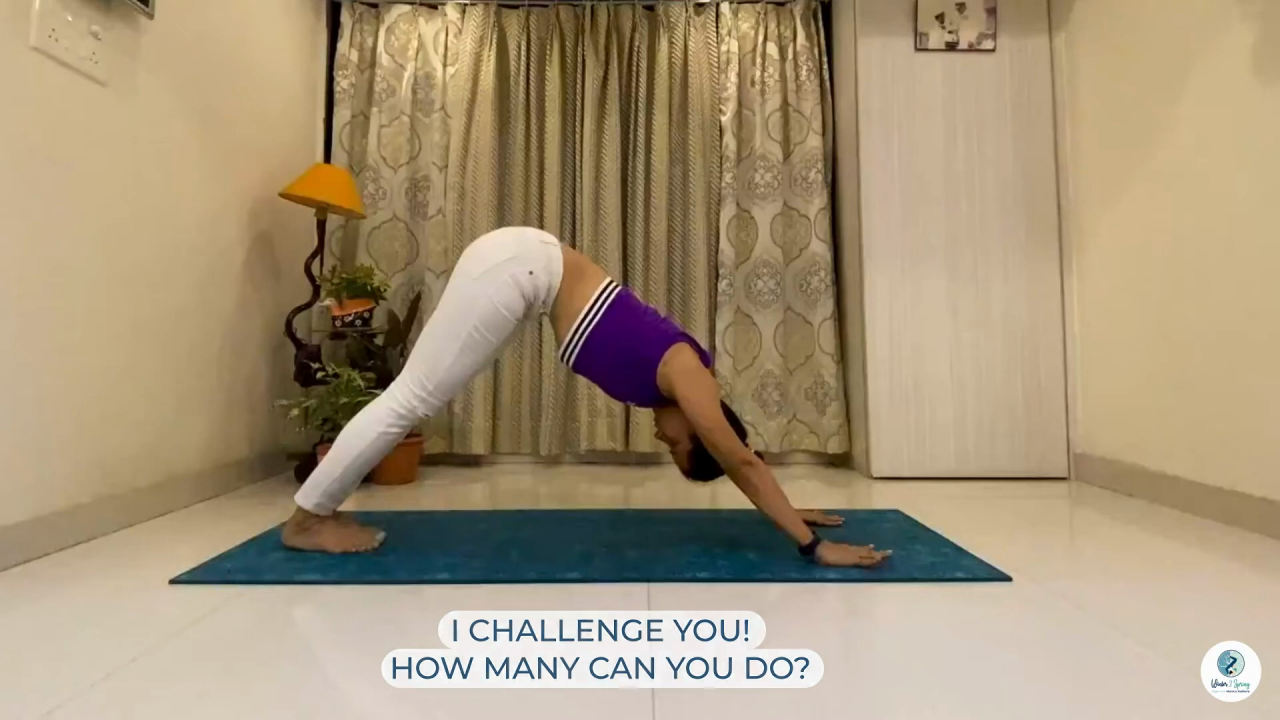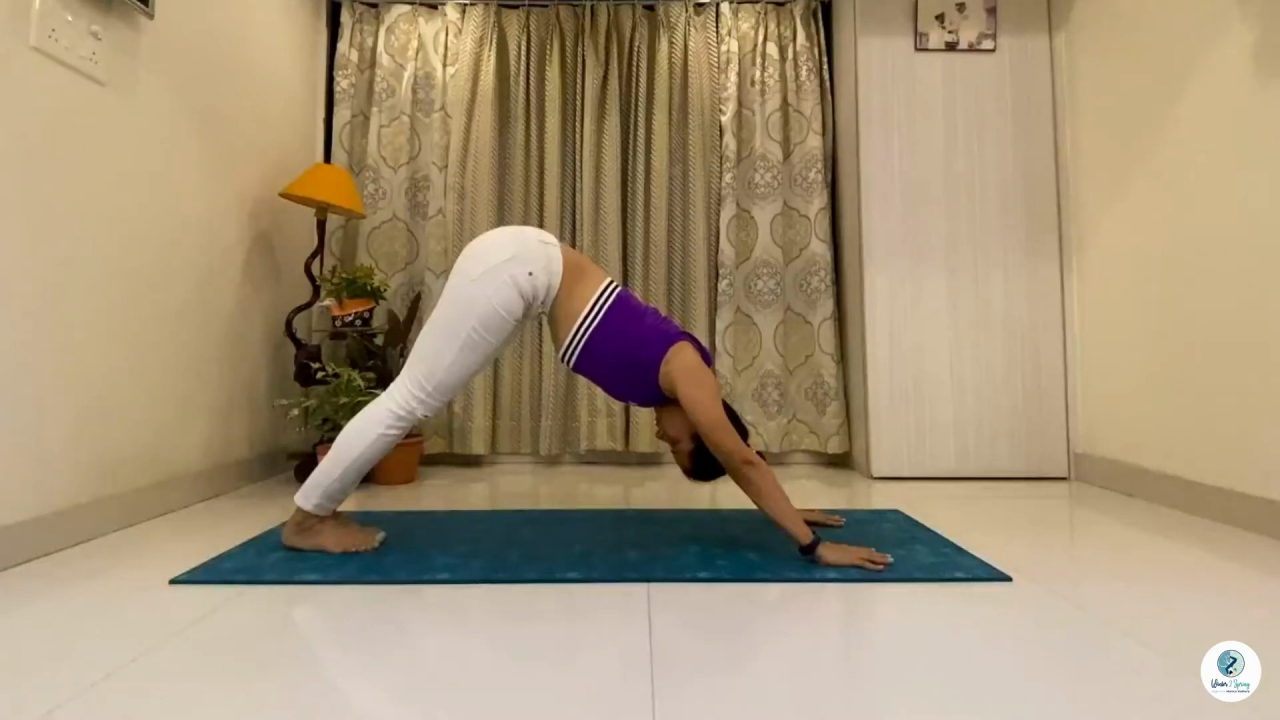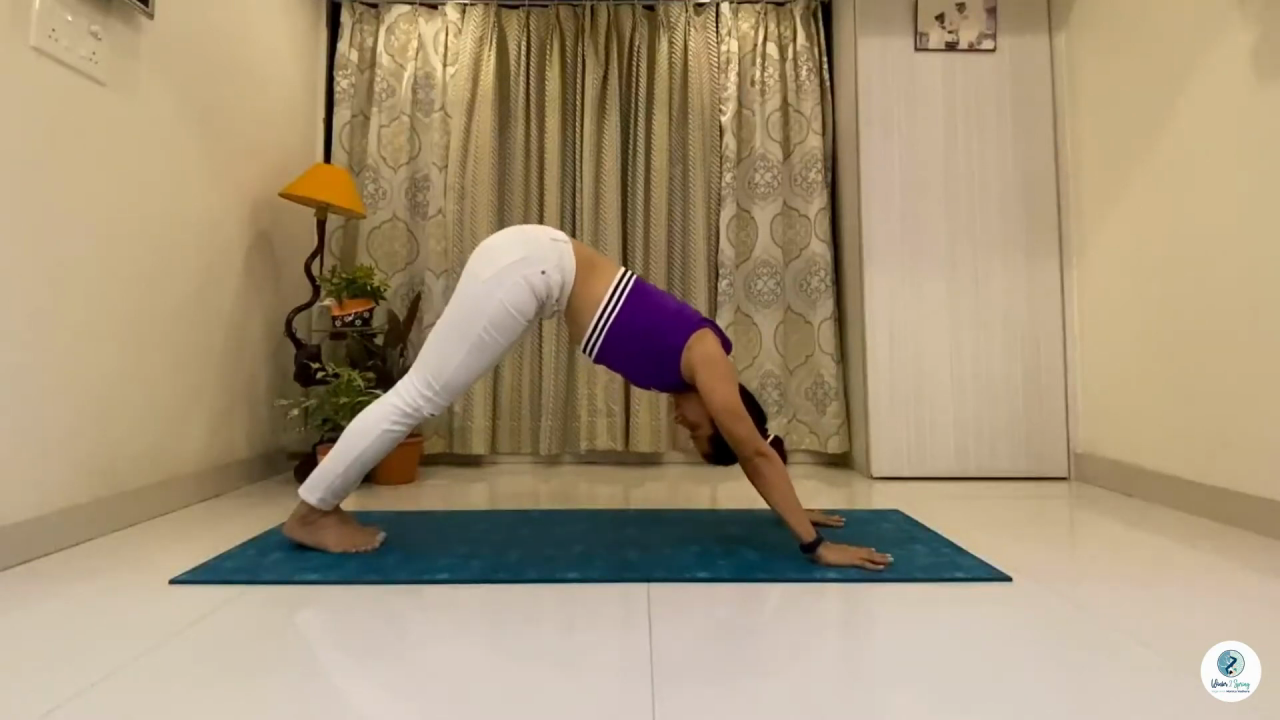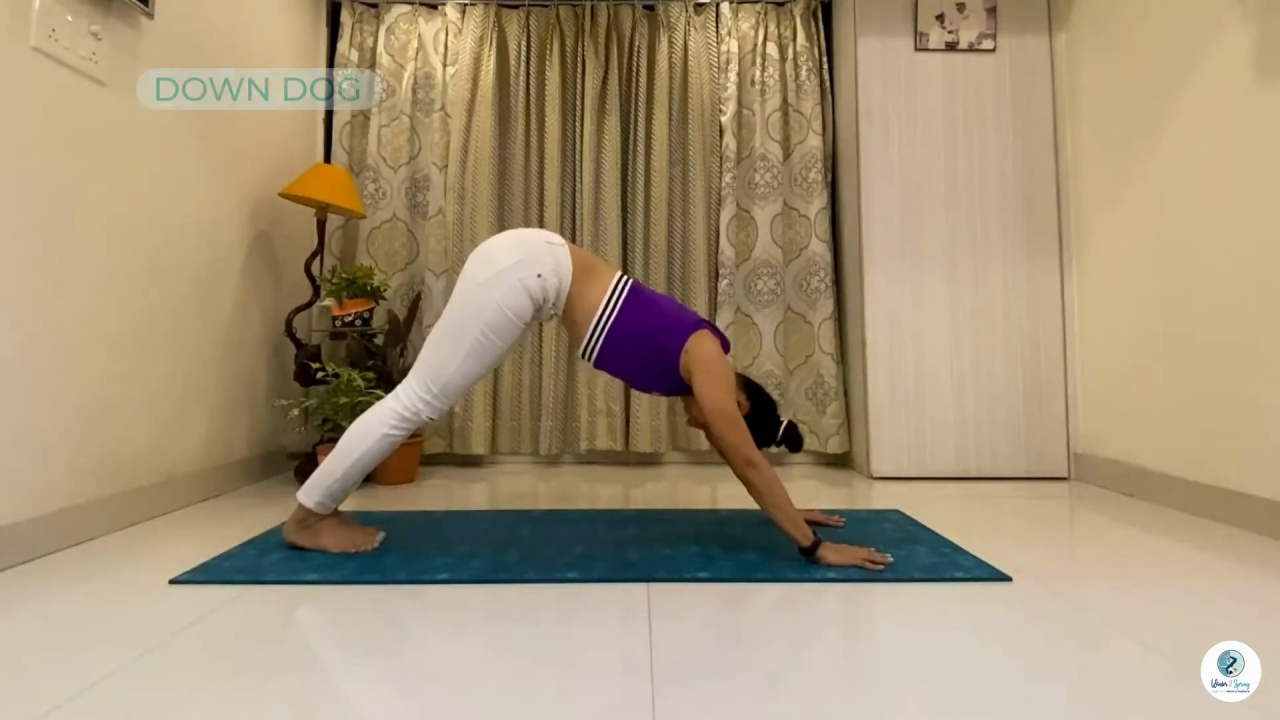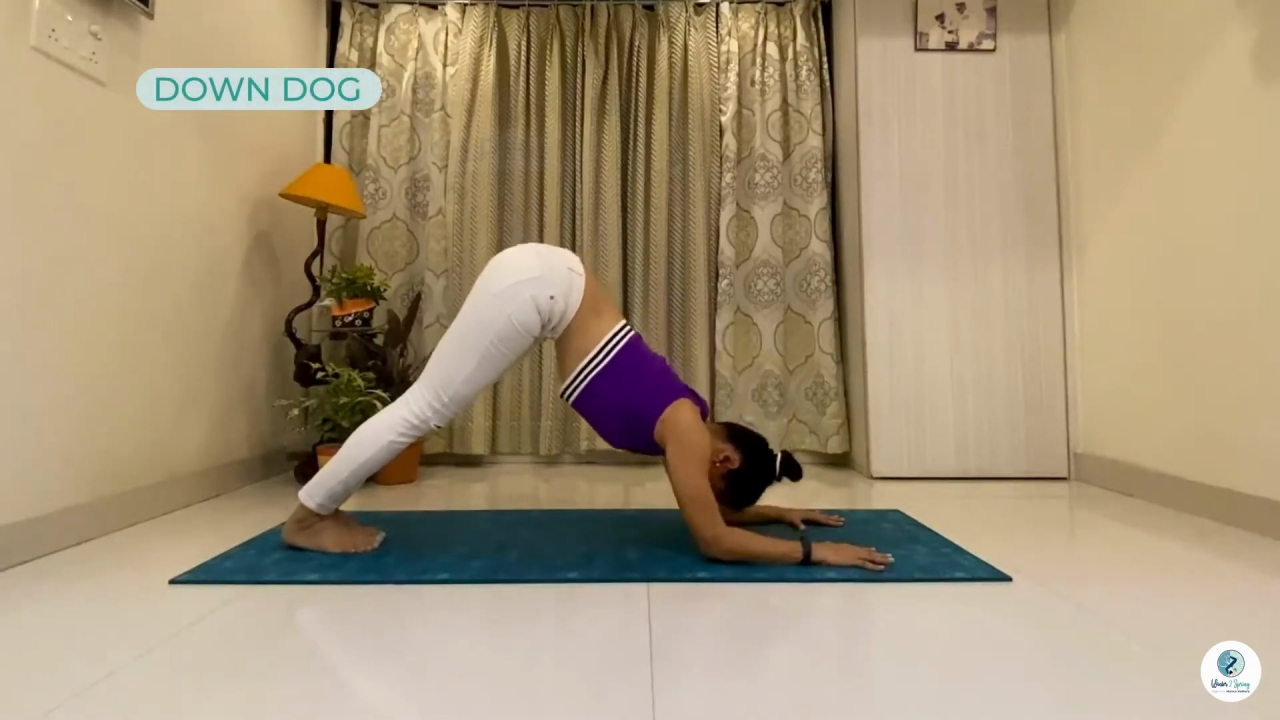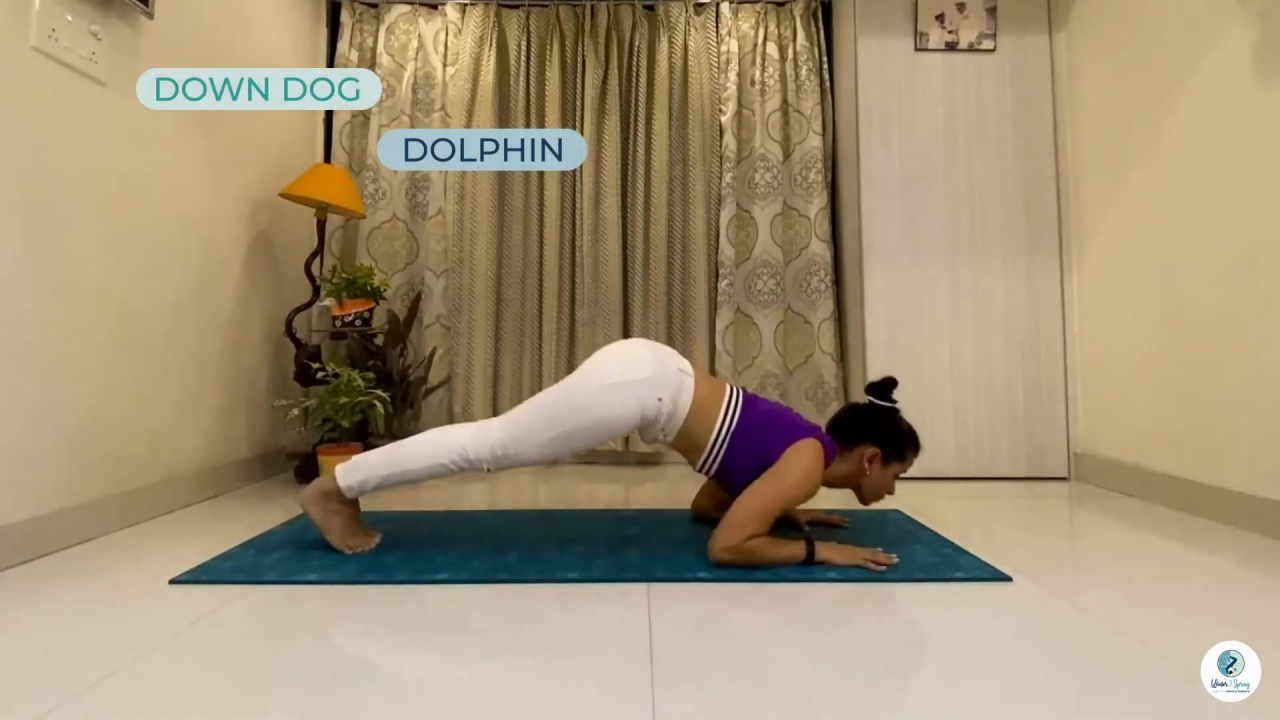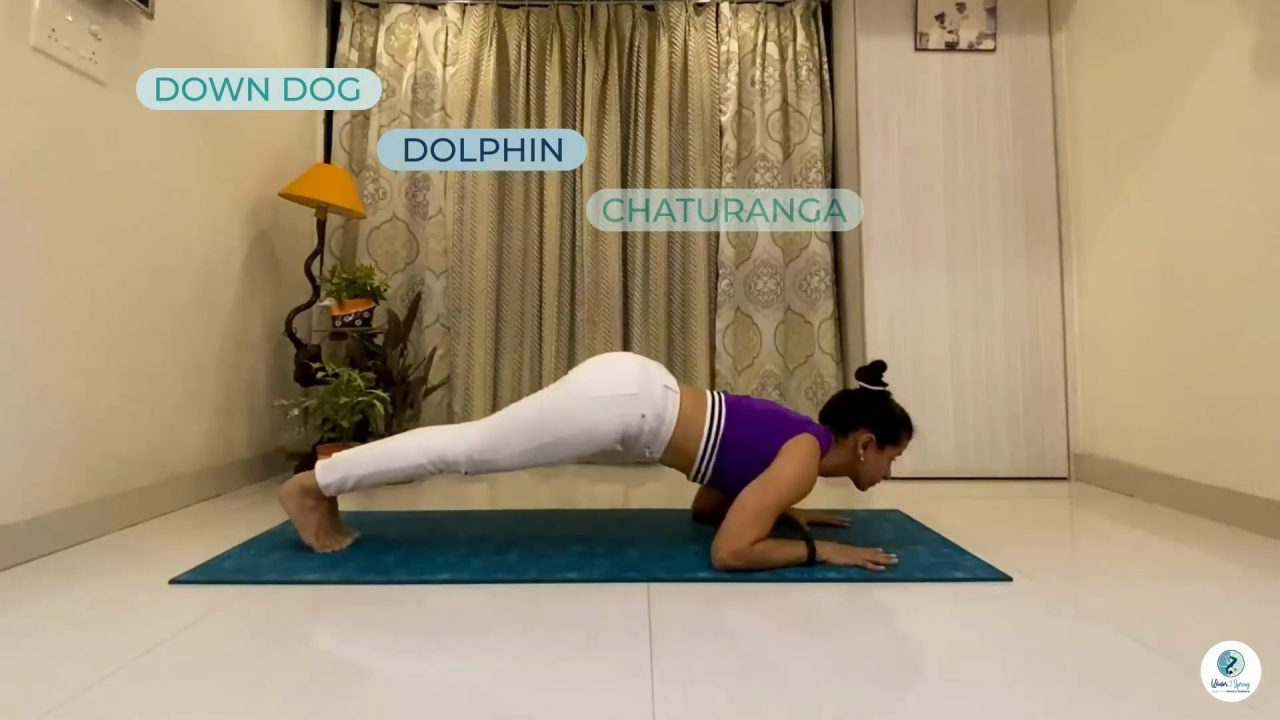
dt=0.7s
person 1, frame 1
left shoulder: (681, 371)
right shoulder: (683, 374)
left elbow: (740, 460)
right elbow: (742, 460)
left wrist: (788, 513)
right wrist: (813, 544)
left hip: (525, 263)
right hip: (520, 266)
left knee: (414, 398)
right knee: (414, 399)
left ankle: (323, 507)
right ankle: (306, 518)
person 1, frame 2
left shoulder: (681, 371)
right shoulder: (685, 375)
left elbow: (739, 460)
right elbow: (743, 459)
left wrist: (789, 513)
right wrist: (813, 545)
left hip: (523, 262)
right hip: (520, 266)
left knee: (412, 399)
right knee: (413, 400)
left ankle: (320, 507)
right ankle: (307, 518)
person 1, frame 3
left shoulder: (697, 360)
right shoulder: (706, 360)
left elbow: (755, 454)
right elbow: (758, 452)
left wrist: (794, 511)
right wrist: (815, 544)
left hip: (535, 261)
right hip: (530, 265)
left knee: (421, 395)
right knee: (422, 396)
left ankle: (325, 503)
right ankle: (310, 511)
person 1, frame 4
left shoulder: (698, 362)
right shoulder: (707, 365)
left elbow: (747, 460)
right elbow: (747, 460)
left wrist: (790, 512)
right wrist: (814, 545)
left hip: (531, 263)
right hip: (527, 268)
left knee: (419, 399)
right knee: (420, 400)
left ankle: (323, 506)
right ankle: (309, 515)
person 1, frame 5
left shoulder: (681, 422)
right shoulder: (685, 429)
left elbow: (703, 503)
right elbow: (713, 538)
left wrist: (775, 512)
right wrist: (811, 552)
left hip: (546, 276)
right hip: (537, 283)
left knee: (426, 407)
right knee: (427, 407)
left ankle: (324, 505)
right ankle: (309, 515)
person 1, frame 6
left shoulder: (792, 449)
right shoulder: (809, 462)
left elbow: (706, 508)
right elbow: (727, 546)
left wrist: (790, 516)
right wrist: (816, 551)
left hip: (644, 368)
right hip: (641, 383)
left knee: (489, 441)
right knee: (489, 446)
left ankle: (348, 485)
right ankle: (336, 488)
person 1, frame 7
left shoulder: (796, 437)
right shoulder: (807, 457)
left elbow: (709, 505)
right elbow: (731, 552)
left wrist: (786, 511)
right wrist: (818, 551)
left hip: (630, 384)
right hip: (624, 397)
left knee: (469, 447)
right knee: (468, 451)
left ankle: (327, 484)
right ankle: (314, 485)
